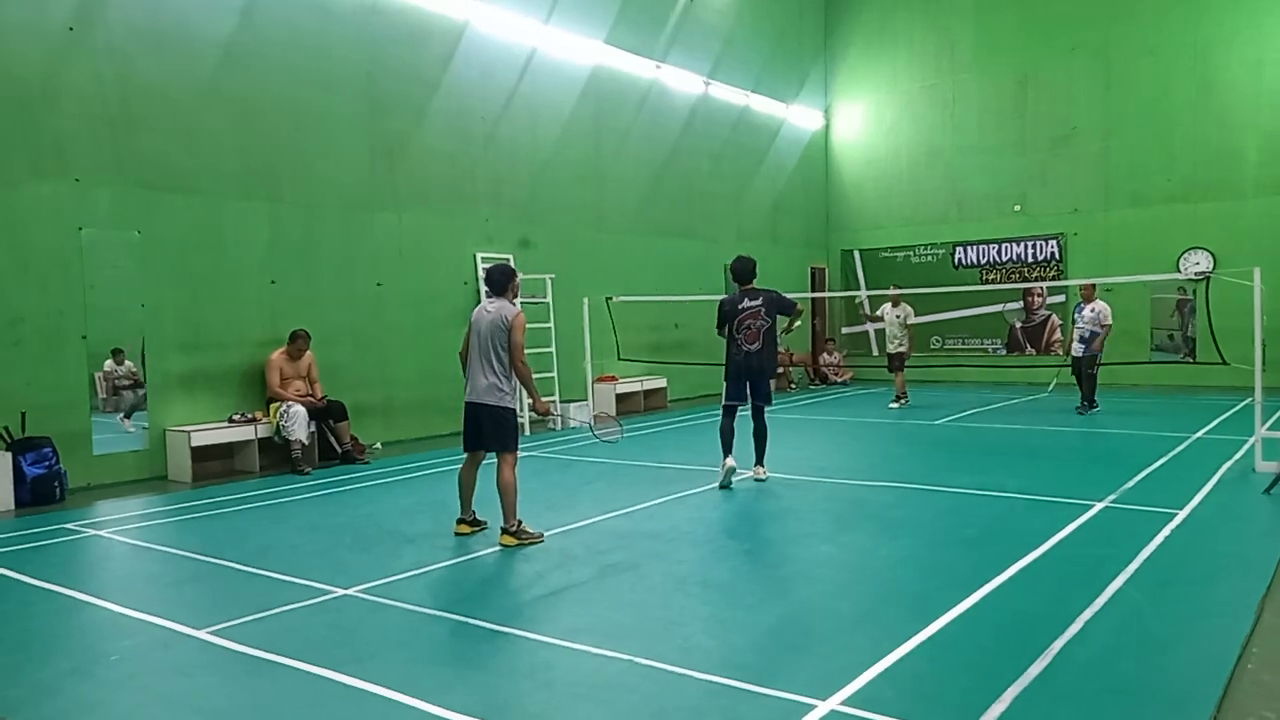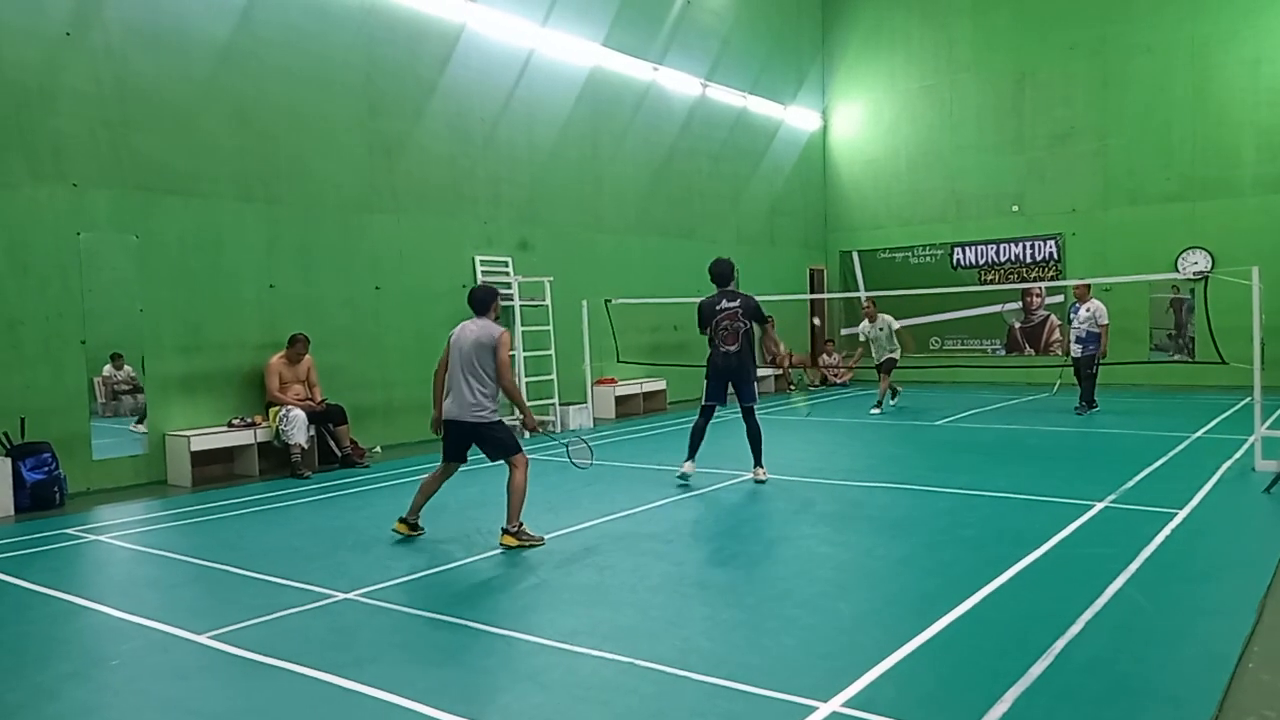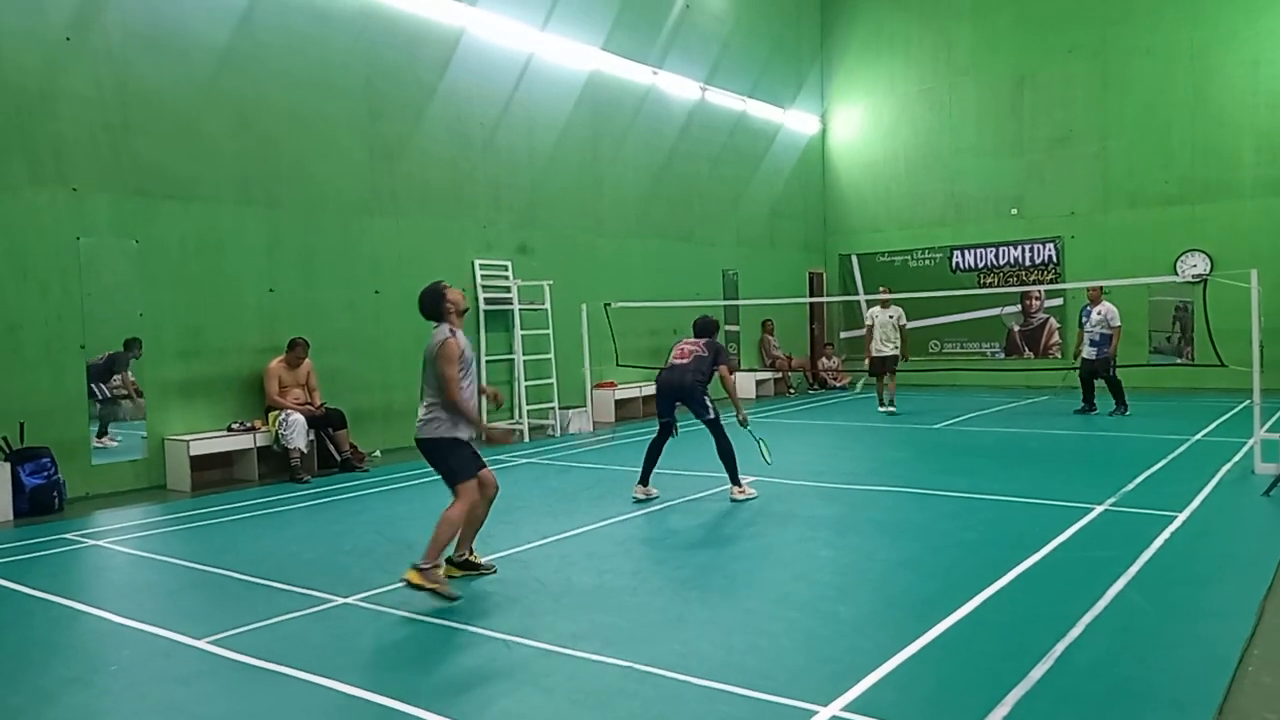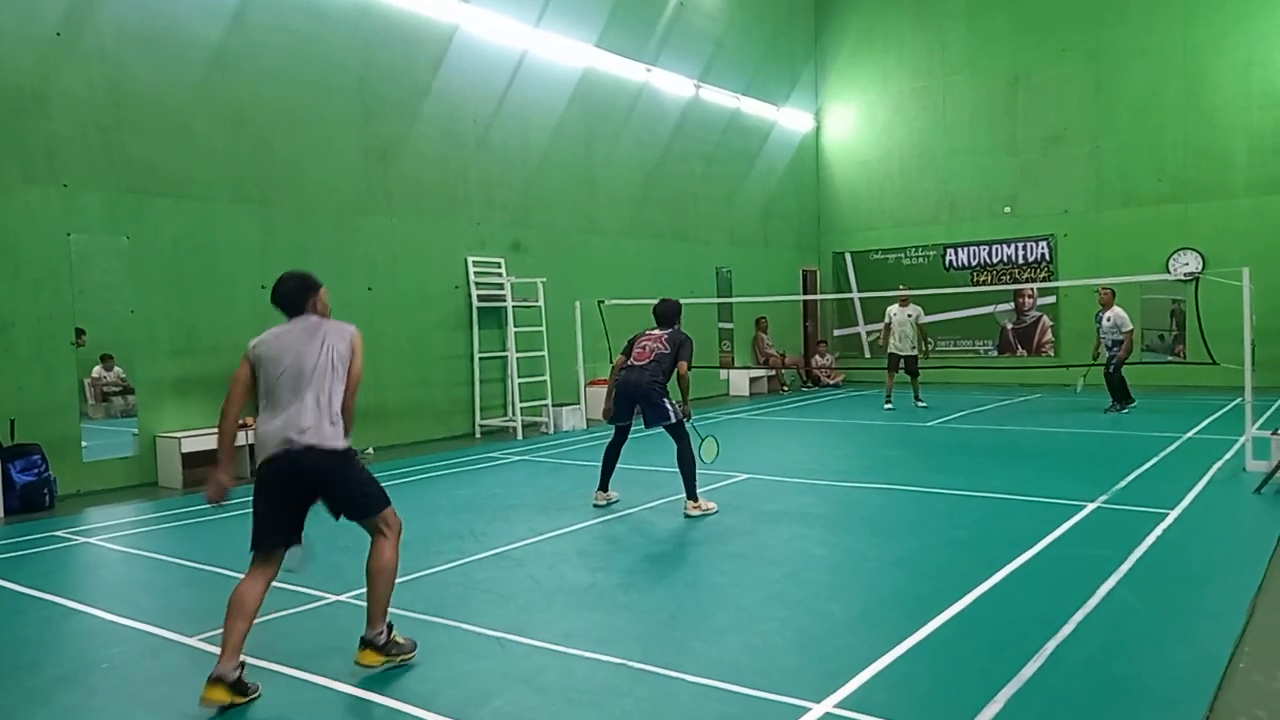
dt=1s
person 1, frame 1
left shoulder: (478, 311)
right shoulder: (514, 315)
left elbow: (464, 354)
right elbow: (518, 362)
right wrist: (536, 399)
left hip: (474, 397)
right hip: (499, 400)
left knee: (472, 458)
right knee: (507, 460)
left ankle: (466, 519)
right ankle: (511, 528)
person 1, frame 2
left shoulder: (458, 330)
right shoulder: (499, 334)
left elbow: (440, 372)
right elbow: (506, 380)
left wrist: (438, 411)
right wrist: (526, 414)
left hip: (453, 414)
right hip: (483, 415)
left knee: (447, 468)
right knee: (518, 463)
left ankle: (409, 520)
right ankle: (512, 530)
person 1, frame 3
left shoulder: (450, 335)
right shoulder: (449, 340)
right elbow: (451, 397)
left wrist: (482, 389)
right wrist: (486, 429)
left hip: (450, 432)
right hip: (442, 435)
left knee: (488, 486)
right knee: (467, 497)
left ankle: (460, 557)
right ankle: (425, 569)
person 1, frame 4
left shoulder: (259, 346)
right shoulder: (346, 334)
left elbow: (231, 410)
left wrist: (223, 468)
left hip: (276, 460)
right hip: (326, 452)
left knee: (262, 566)
right knee: (387, 526)
left ankle: (225, 675)
right ankle: (376, 639)
person 2, frame 1
left shoulder: (727, 303)
right shoulder: (770, 298)
left elbow: (721, 332)
right elbow: (798, 309)
right wrist: (789, 326)
left hip: (736, 367)
right hip: (763, 366)
left knee: (728, 415)
right knee: (758, 415)
left ankle: (728, 458)
right ankle: (759, 467)
person 2, frame 2
left shoulder: (706, 305)
right shoulder: (748, 302)
right elbow: (766, 328)
left hip: (717, 365)
right hip: (743, 367)
left knee: (705, 415)
right knee: (749, 417)
left ankle: (689, 461)
right ankle: (759, 468)
person 2, frame 3
left shoulder: (679, 344)
right shoulder: (716, 347)
right elbow: (724, 375)
left wrist: (669, 415)
right wrist: (739, 410)
left hip: (664, 381)
right hip: (691, 383)
left knee: (663, 433)
right knee: (718, 433)
left ankle: (642, 486)
right ankle: (737, 487)
person 2, frame 4
left shoulder: (640, 336)
right shoulder: (681, 338)
left elbow: (616, 366)
right elbow: (682, 371)
left wrist: (608, 401)
right wrist: (685, 403)
left hip: (623, 383)
right hip: (650, 386)
left knee: (619, 437)
right knee: (682, 439)
left ankle: (602, 492)
right ankle: (693, 502)
